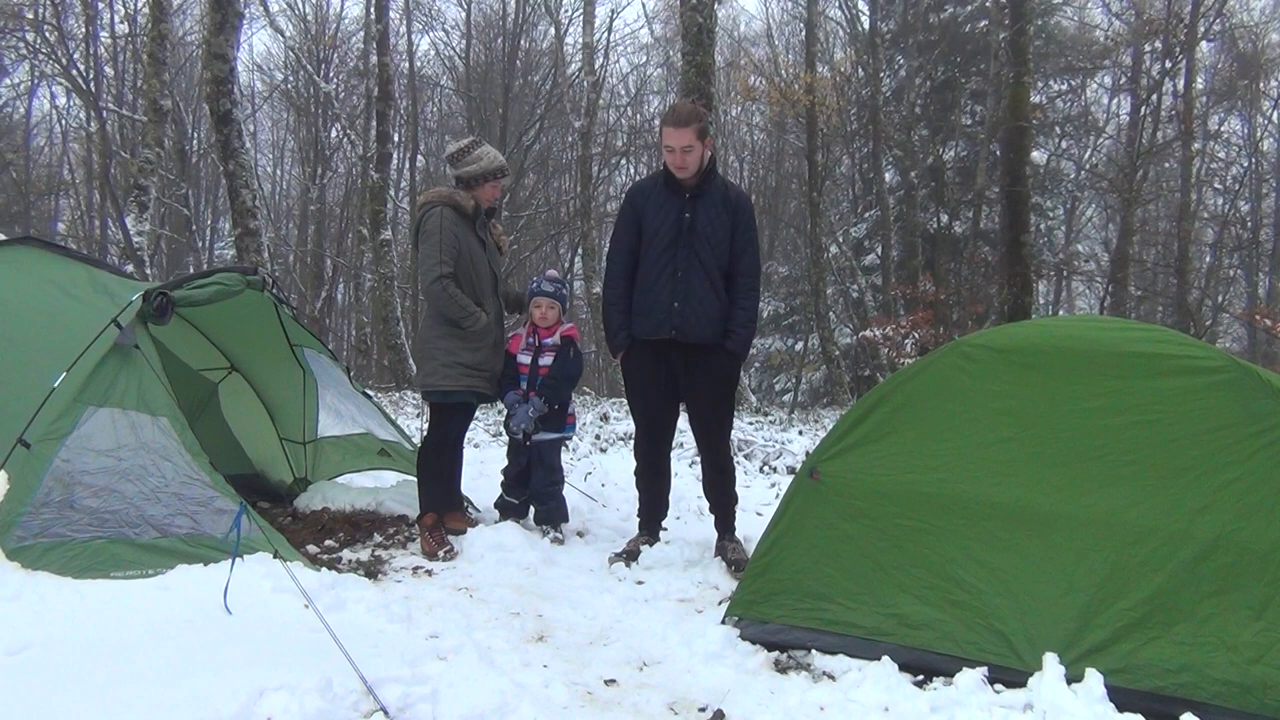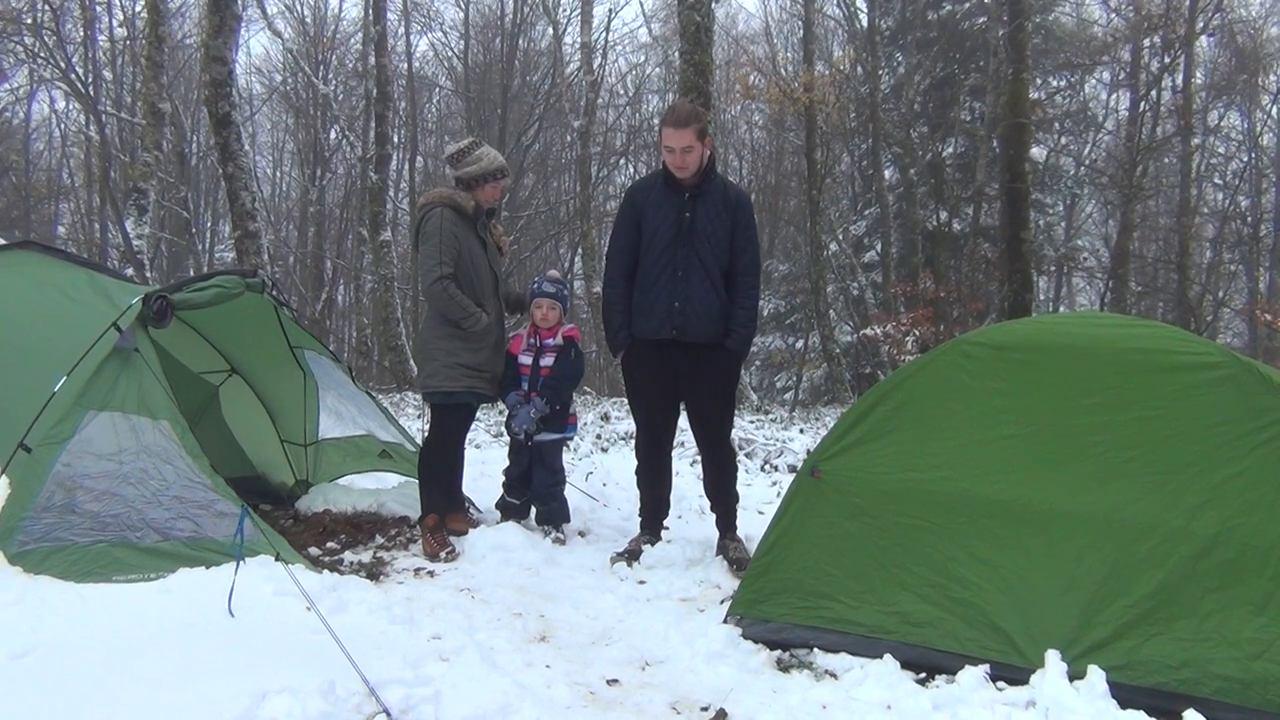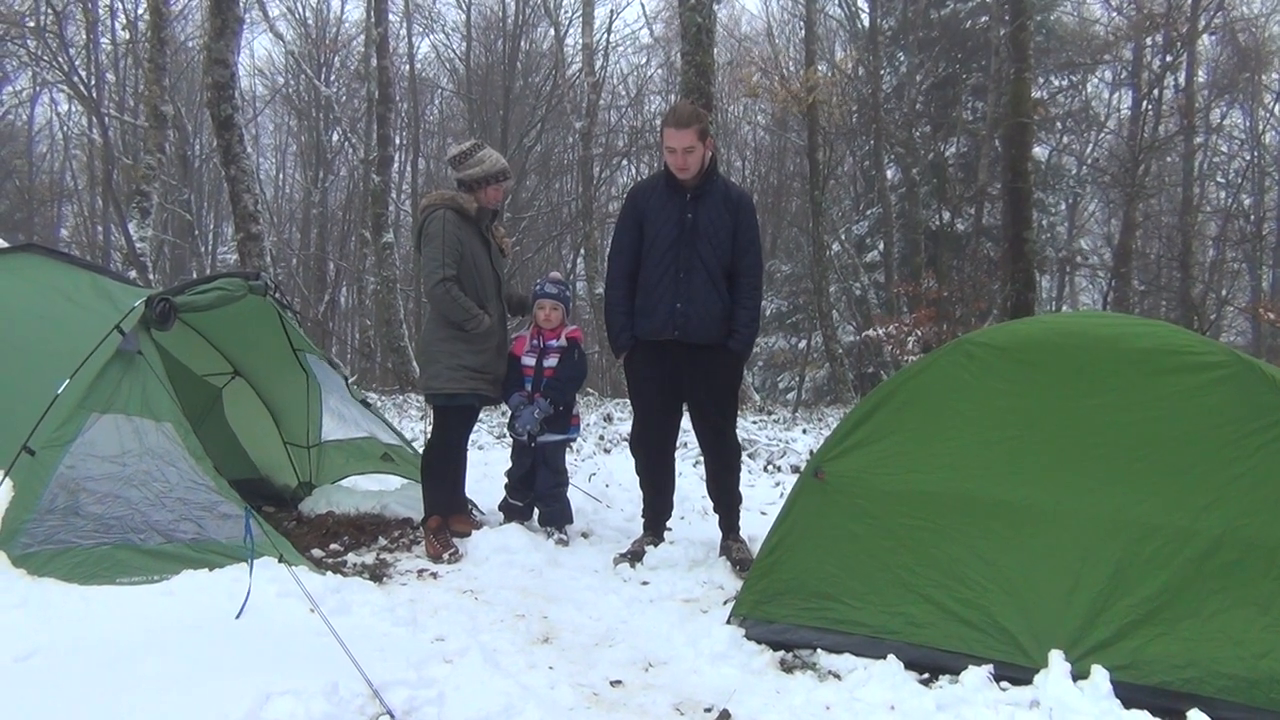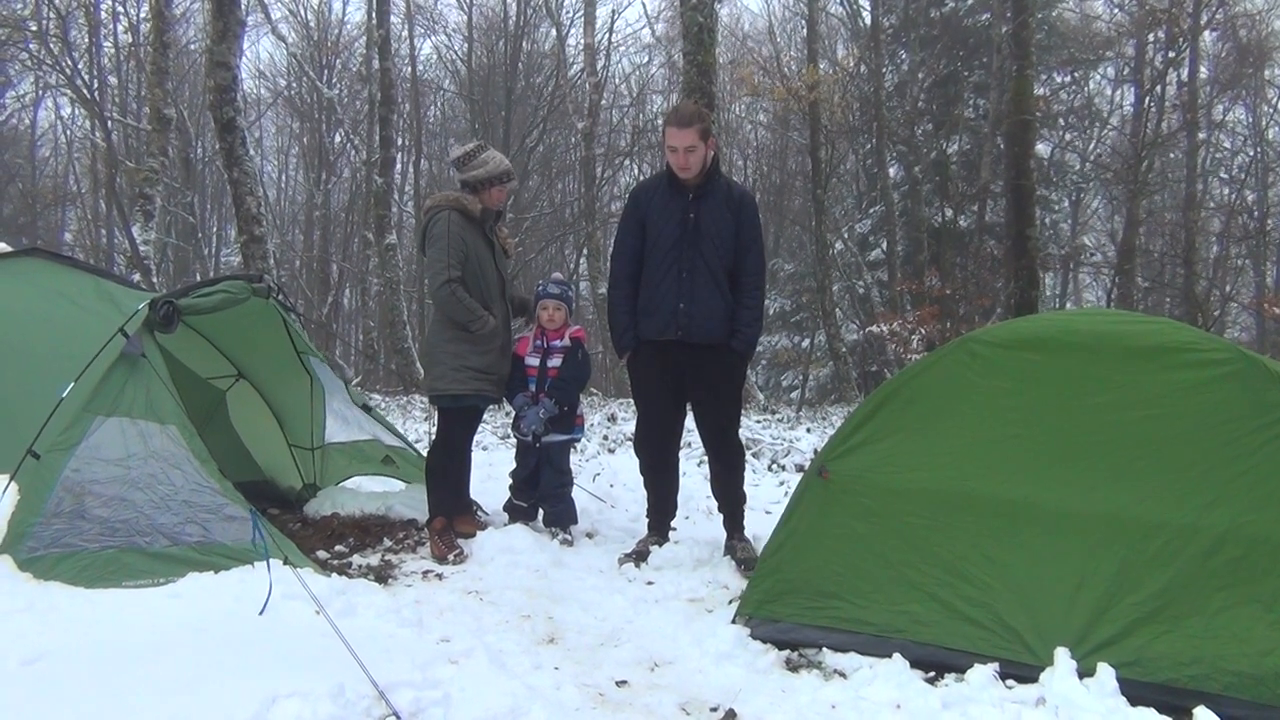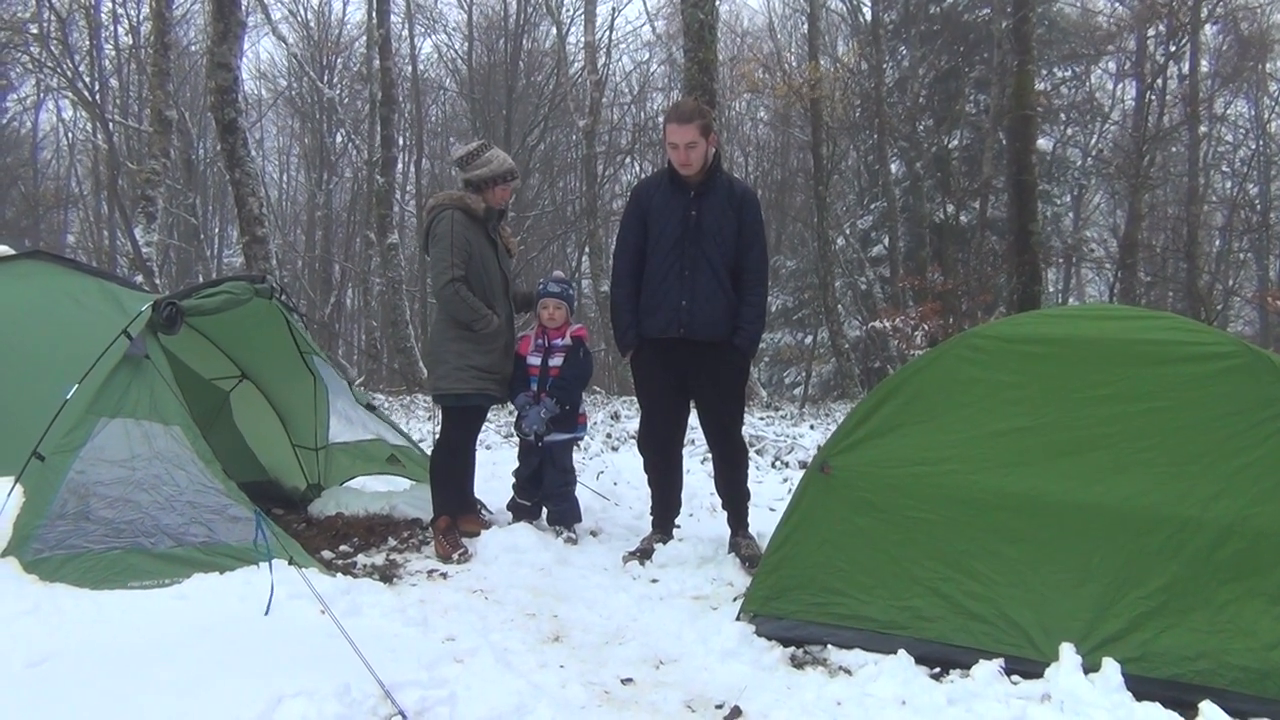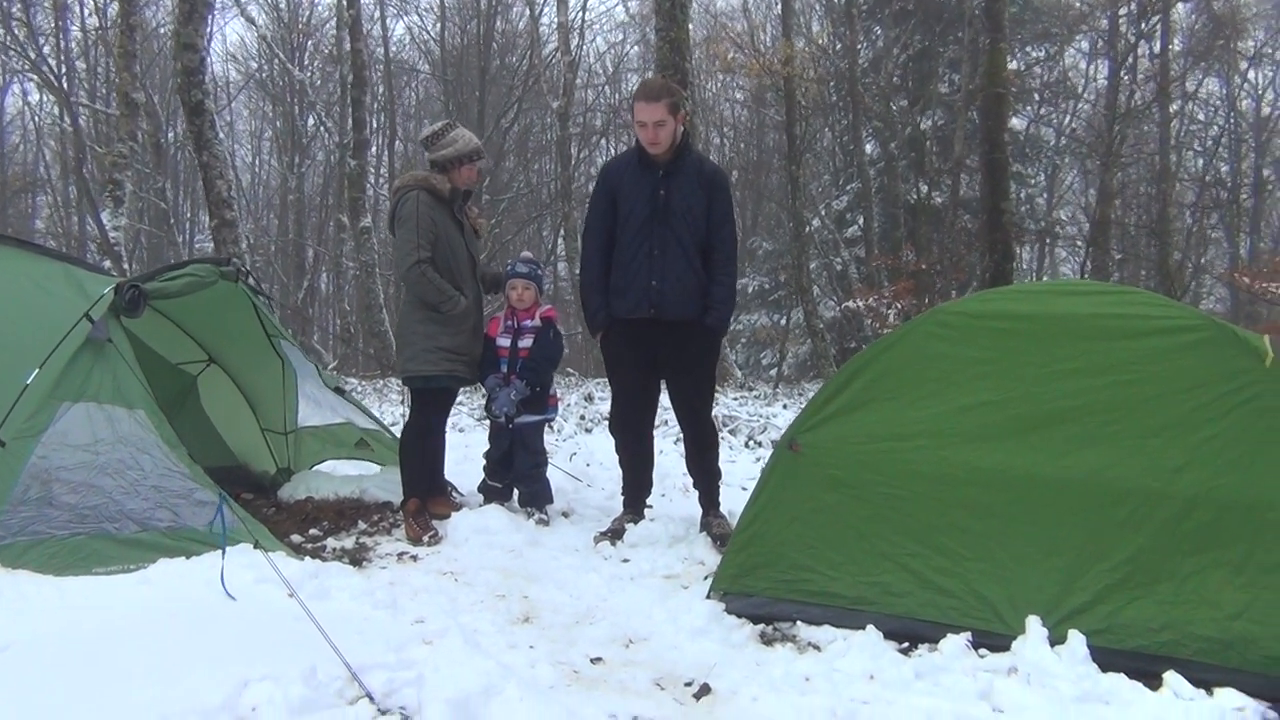
dt=0.7s
person 1, frame 1
left shoulder: (733, 201)
right shoulder: (641, 196)
left elbow: (746, 278)
right elbow: (618, 272)
left wrist: (737, 343)
right wrist: (618, 338)
left hip: (710, 347)
right hip: (649, 345)
left knee: (715, 445)
right knee: (651, 445)
left ankle: (726, 533)
right ankle: (648, 528)
person 1, frame 2
left shoulder: (732, 200)
right shoulder: (641, 196)
left elbow: (746, 278)
right elbow: (617, 272)
left wrist: (738, 342)
right wrist: (619, 337)
left hip: (710, 346)
right hip: (649, 345)
left knee: (715, 444)
right knee: (652, 444)
left ankle: (728, 533)
right ankle: (650, 528)
person 1, frame 3
left shoulder: (734, 200)
right shoulder: (643, 197)
left elbow: (748, 278)
right elbow: (619, 273)
left wrist: (740, 343)
right wrist: (621, 338)
left hip: (713, 347)
right hip: (651, 346)
left knee: (719, 445)
right knee: (652, 445)
left ankle: (731, 533)
right ankle: (653, 529)
person 1, frame 4
left shoulder: (737, 200)
right shoulder: (645, 197)
left elbow: (751, 278)
right elbow: (622, 272)
left wrist: (743, 342)
right wrist: (624, 338)
left hip: (715, 347)
right hip: (655, 346)
left knee: (723, 444)
right knee: (655, 444)
left ankle: (736, 532)
right ankle: (657, 529)
person 1, frame 5
left shoulder: (738, 197)
right shoulder: (647, 195)
left elbow: (754, 275)
right elbow: (625, 270)
left wrist: (746, 340)
right wrist: (627, 337)
left hip: (718, 345)
right hip: (657, 344)
left knee: (726, 442)
right knee: (659, 443)
left ankle: (739, 529)
right ankle: (661, 526)
person 1, frame 6
left shoulder: (708, 176)
right shoulder: (615, 174)
left elbow: (724, 254)
right elbow: (594, 250)
left wrist: (716, 319)
right wrist: (597, 316)
left hip: (688, 325)
right hip: (627, 324)
left knee: (697, 422)
right knee: (630, 423)
left ankle: (711, 508)
right ankle: (633, 506)
person 2, frame 1
left shoulder: (479, 222)
right shoulder: (441, 217)
right elbow: (435, 285)
left wrist: (525, 303)
right wrist: (478, 320)
left hip: (474, 351)
right hip: (448, 351)
left knee: (456, 433)
right knee: (442, 433)
left ankle: (452, 508)
right ankle: (431, 521)
person 2, frame 2
left shoulder: (479, 223)
right shoulder: (441, 218)
right elbow: (436, 286)
left wrist: (525, 302)
right wrist: (479, 321)
left hip: (474, 353)
right hip: (449, 353)
left knee: (457, 434)
right knee: (443, 434)
left ankle: (453, 509)
right ankle: (432, 523)
person 2, frame 3
left shoulder: (482, 225)
right shoulder: (444, 220)
right elbow: (438, 287)
left wrist: (527, 305)
right wrist: (481, 323)
left hip: (477, 355)
right hip: (451, 355)
left knee: (460, 435)
right knee: (446, 436)
left ankle: (456, 509)
right ankle: (436, 524)
person 2, frame 4
left shoulder: (486, 226)
right shoulder: (449, 222)
right elbow: (443, 288)
left wrist: (530, 307)
right wrist: (486, 324)
left hip: (481, 356)
right hip: (456, 356)
left knee: (464, 437)
right knee: (451, 438)
left ankle: (460, 510)
right ankle: (440, 525)
person 2, frame 5
left shoulder: (489, 225)
right shoulder: (452, 220)
right elbow: (447, 287)
left wrist: (536, 300)
right wrist: (490, 323)
left hip: (484, 355)
right hip: (460, 356)
left knee: (468, 436)
right knee: (455, 437)
left ankle: (464, 509)
right ankle: (444, 524)
person 2, frame 6
left shoulder: (455, 205)
right shoulder: (417, 202)
right elbow: (412, 269)
left wrist: (506, 281)
right wrist: (457, 305)
left hip: (453, 336)
right hip: (428, 337)
left knee: (438, 418)
right knee: (424, 419)
left ankle: (435, 492)
right ankle: (414, 506)
person 3, frame 1
left shoulder: (566, 343)
right shoulder: (518, 341)
left elbow: (560, 381)
right elbow: (507, 377)
left wrist: (534, 407)
right wrist: (515, 403)
left hip: (551, 421)
right hip: (519, 421)
left knee: (547, 473)
right knee: (516, 469)
left ankle: (550, 521)
right ankle: (509, 513)
person 3, frame 2
left shoulder: (568, 343)
right shoulder: (519, 341)
left elbow: (561, 383)
right elbow: (508, 378)
left wrist: (535, 409)
right wrist: (517, 405)
left hip: (552, 422)
right hip: (520, 422)
left knee: (548, 474)
right knee: (517, 470)
left ankle: (552, 522)
right ankle: (511, 514)
person 3, frame 3
left shoulder: (571, 345)
right shoulder: (522, 343)
left elbow: (566, 384)
right elbow: (510, 379)
left wrist: (538, 409)
right wrist: (520, 405)
left hip: (556, 423)
right hip: (523, 423)
left knee: (551, 475)
right knee: (520, 471)
left ankle: (555, 523)
right ankle: (514, 515)
person 3, frame 4
left shoulder: (574, 345)
right shoulder: (525, 344)
left elbow: (570, 384)
right elbow: (514, 380)
left wrist: (543, 411)
right wrist: (524, 406)
left hip: (560, 423)
right hip: (527, 424)
left knee: (555, 475)
right knee: (524, 472)
left ankle: (560, 523)
right ankle: (518, 516)
person 3, frame 5
left shoulder: (576, 344)
right shoulder: (527, 342)
left elbow: (571, 383)
right elbow: (516, 379)
left wrist: (545, 409)
right wrist: (526, 405)
left hip: (562, 422)
right hip: (529, 423)
left knee: (558, 474)
right knee: (527, 471)
left ankle: (563, 522)
right ankle: (522, 515)
person 3, frame 6
left shoulder: (545, 325)
right shoulder: (497, 324)
left elbow: (542, 364)
right elbow: (486, 361)
left wrist: (515, 391)
right wrist: (496, 388)
left hip: (532, 404)
right hip: (500, 405)
left knee: (529, 456)
right knee: (498, 453)
left ankle: (535, 503)
right ankle: (493, 497)
